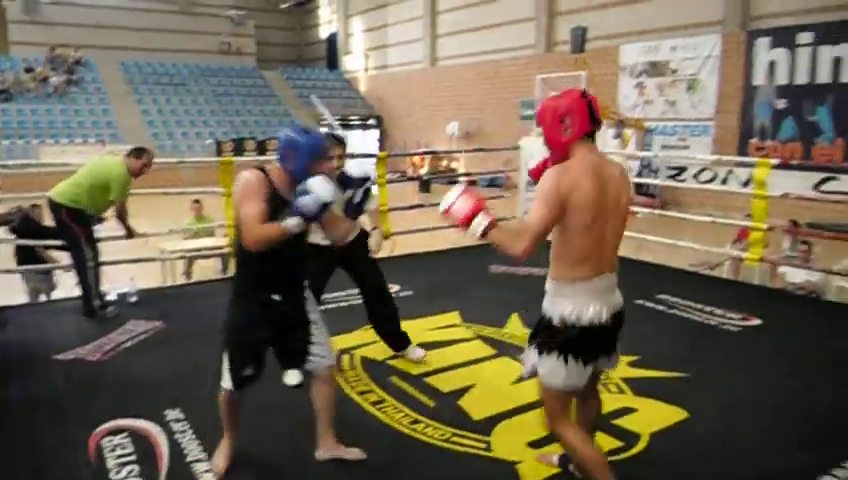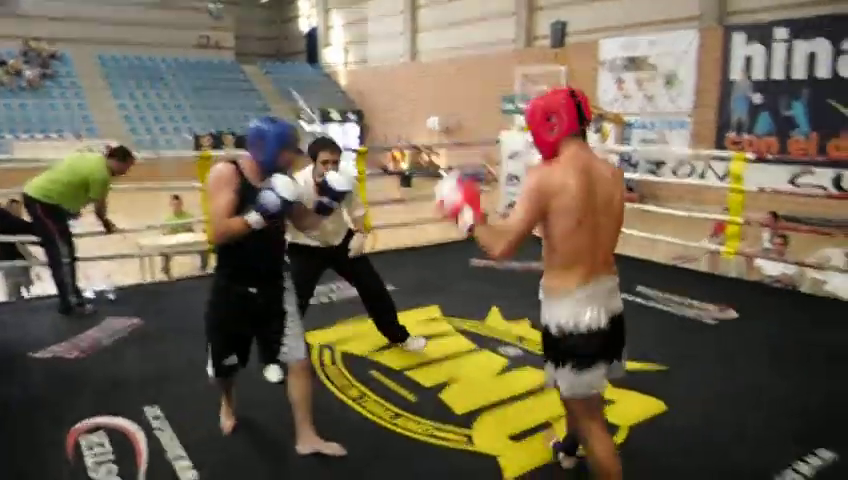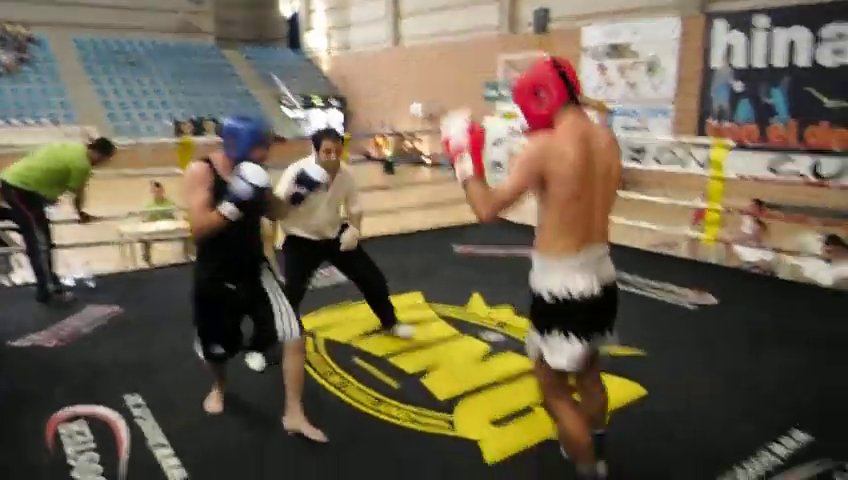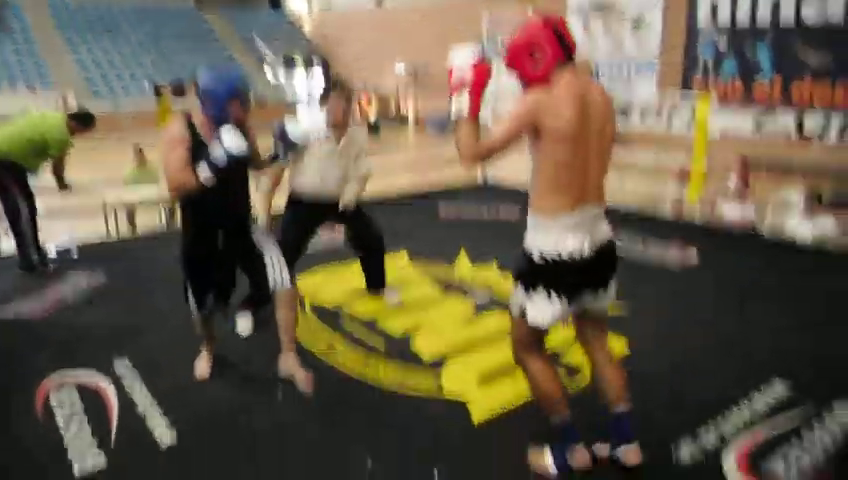
dt=0.1s
person 1, frame 1
left shoulder: (561, 178)
right shoulder: (619, 175)
left elbow: (521, 245)
left wrist: (475, 219)
left hip: (569, 309)
right hip: (608, 302)
left knee: (559, 418)
right knee: (585, 389)
person 1, frame 2
left shoulder: (544, 180)
right shoulder: (612, 175)
left elbow: (501, 246)
left wrist: (465, 212)
left hip: (568, 315)
right hip: (608, 306)
left knee: (588, 416)
right knee: (586, 394)
right ankle: (571, 447)
person 1, frame 3
left shoulder: (543, 148)
right shoulder: (607, 141)
left elbow: (487, 210)
left wrist: (464, 159)
left hip: (560, 284)
right hip: (600, 278)
left knee: (556, 394)
right knee: (586, 372)
person 1, frame 4
left shoulder: (538, 103)
right shoulder: (599, 96)
left elbow: (471, 152)
left wrist: (464, 95)
right wrist: (539, 94)
left hip: (552, 247)
right hip: (594, 237)
left knee: (525, 346)
right knee: (595, 341)
right ankle: (625, 442)
person 2, frame 1
left shoulder: (307, 187)
right shoulder: (253, 181)
left elbow: (338, 235)
right elbow: (252, 241)
right wrist: (296, 217)
left hip: (294, 293)
right hip: (253, 295)
left knee: (323, 367)
right knee: (235, 380)
left ankle: (326, 444)
right ankle: (228, 440)
person 2, frame 2
left shoulder: (280, 178)
right shoulder: (226, 173)
left elbow: (305, 225)
right elbow: (219, 233)
left wrist: (327, 201)
right wrist: (260, 213)
left hip: (273, 283)
right hip: (232, 287)
left knee: (297, 359)
right knee: (222, 367)
left ankle: (306, 437)
right ankle: (228, 404)
person 2, frame 3
left shoulder: (254, 172)
right shoulder: (200, 172)
left elbow: (276, 212)
right elbow: (199, 228)
left wrist: (299, 190)
right wrist: (235, 201)
left hip: (254, 273)
right hip: (214, 280)
left knee: (292, 337)
right knee: (214, 351)
left ankle: (294, 415)
right ankle: (219, 387)
person 2, frame 4
left shoulder: (239, 127)
right shoulder: (180, 130)
left elbow: (255, 163)
right elbow: (176, 186)
right wrist: (213, 165)
left hip: (241, 226)
right hip: (203, 235)
left knee: (284, 287)
right knee: (205, 306)
left ankle: (289, 358)
right ankle: (207, 349)
person 3, frame 1
left shoulder: (354, 178)
left elbow: (367, 207)
left wrist: (375, 230)
left hip: (353, 241)
right hip: (318, 248)
left knee: (378, 290)
left ankle: (400, 344)
person 3, frame 2
right shoulder: (298, 185)
left elbow: (357, 211)
left wrist: (360, 235)
left hip: (341, 242)
right hip: (306, 249)
left knee: (373, 287)
right knee: (296, 300)
left ankle: (399, 336)
person 3, frame 3
left shoulder: (346, 175)
right shoulder: (296, 173)
left elbow: (354, 208)
left wrist: (354, 230)
left hip: (336, 236)
right hip: (302, 242)
left knee: (372, 278)
right knee: (290, 292)
left ankle: (390, 323)
person 3, frame 4
left shoulder: (357, 135)
right shoulder: (305, 129)
left elbow: (362, 170)
right elbow: (280, 165)
left wrist: (354, 190)
left hip: (341, 198)
right hip: (306, 200)
left knee: (372, 239)
right knee: (287, 252)
left ankle: (377, 286)
person 4, frame 1
left shoulder: (114, 161)
right shoulder: (121, 174)
right elbow: (120, 210)
left wrist: (94, 215)
right wrist: (128, 229)
left hip: (59, 198)
right hip: (67, 205)
right knee: (87, 256)
right ankle: (94, 307)
person 4, frame 2
left shoulder: (93, 159)
right shoulder: (101, 173)
right elbow: (99, 207)
right wrist: (106, 224)
left hip: (35, 194)
right hip: (43, 200)
right knee: (63, 252)
right ankle: (71, 303)
person 4, frame 3
left shoulder: (72, 147)
right shoulder: (81, 163)
right elbow: (78, 195)
right wrist: (80, 213)
left hip: (14, 183)
right hip: (20, 188)
right knee: (40, 240)
right ankle: (49, 291)
person 4, frame 4
left shoulder: (56, 119)
right shoulder: (60, 134)
right elbow: (57, 165)
right wrist: (62, 183)
right knee: (22, 208)
right ankle: (32, 261)
